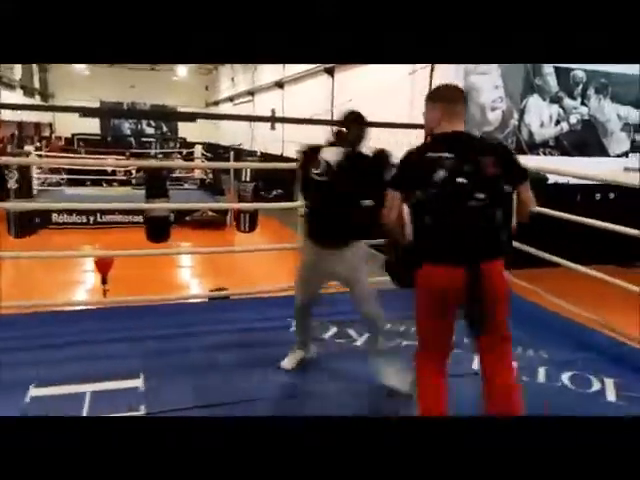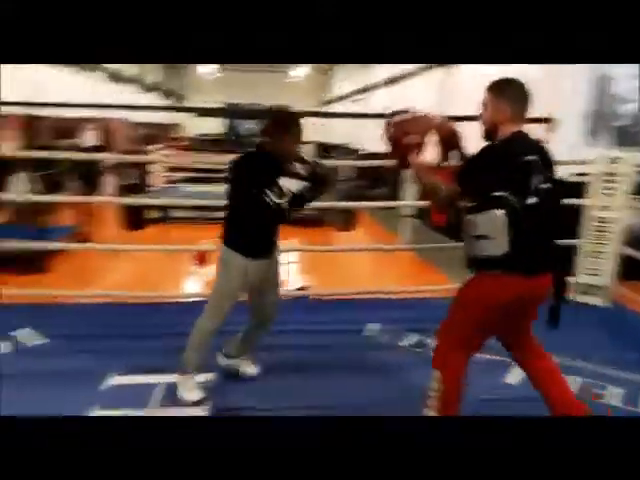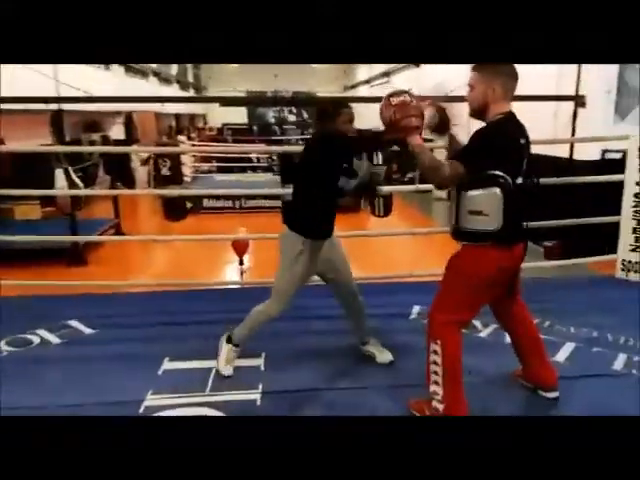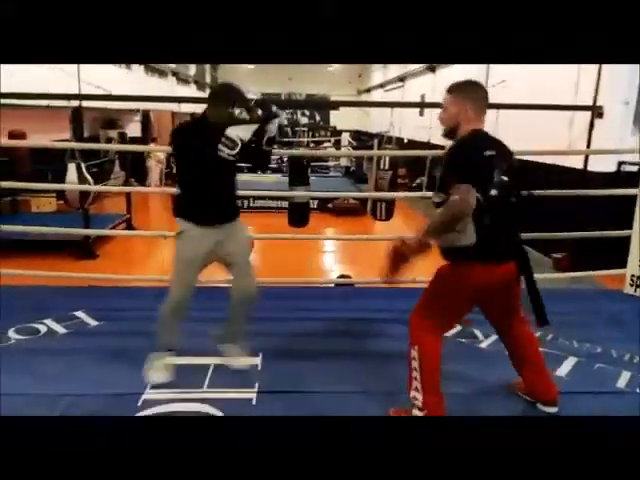
dt=0.7s
person 1, frame 1
left shoulder: (416, 158)
right shoulder: (497, 152)
left elbow: (390, 217)
right elbow: (527, 204)
left wrist: (408, 244)
left hip: (435, 270)
right hip: (485, 268)
left knee: (431, 358)
right knee: (497, 353)
person 1, frame 2
left shoulder: (496, 154)
right shoulder: (538, 154)
left elbow: (442, 197)
left wrist: (415, 161)
left hip: (499, 277)
right hip: (539, 274)
left knee: (451, 350)
right knee: (521, 343)
left ankle: (441, 412)
right ankle: (572, 412)
person 1, frame 3
left shoulder: (491, 135)
right shoulder: (514, 131)
left elbow: (444, 177)
right elbow: (472, 165)
left wrist: (413, 138)
right wrist: (444, 131)
left hip: (485, 249)
right hip: (511, 243)
left knee: (444, 320)
right knee: (510, 308)
left ankle: (447, 407)
right ankle: (543, 378)
person 1, frame 4
left shoulder: (462, 152)
right shoulder: (499, 151)
left elbow: (462, 204)
left wrist: (421, 238)
left hip: (471, 264)
right hip: (506, 260)
left knee: (424, 327)
right knee: (513, 325)
left ankle: (426, 410)
right ankle: (543, 392)
person 2, frame 1
left shoulder: (366, 165)
right shoulder: (315, 154)
left elbow: (381, 201)
right elbow: (310, 190)
right wrist: (328, 159)
left hip: (349, 247)
right hip: (315, 244)
left knee: (368, 308)
right knee: (303, 301)
left ankle: (382, 356)
right ankle: (303, 348)
person 2, frame 2
left shoulder: (280, 165)
right shoulder: (246, 165)
left elbow: (295, 204)
right elbow: (258, 208)
left wrist: (315, 183)
right wrist: (294, 181)
left hip: (266, 254)
right hip: (238, 254)
left knee: (266, 312)
right knee: (213, 319)
left ankle: (232, 354)
right ankle: (187, 373)
person 2, frame 3
left shoulder: (335, 147)
right shoulder: (322, 146)
left elbow: (342, 184)
left wrist: (360, 182)
left hip: (324, 238)
right hip: (300, 240)
left knee: (350, 292)
right knee: (277, 305)
left ankle: (365, 340)
right ankle: (233, 341)
person 2, frame 4
left shoulder: (232, 130)
right shoulder: (186, 133)
right elbow: (207, 167)
left wrist: (264, 128)
right wrist: (235, 134)
left hip: (230, 223)
right hip: (196, 226)
left knee: (247, 289)
right knee: (179, 295)
left ankle: (230, 342)
right ankle: (163, 351)
